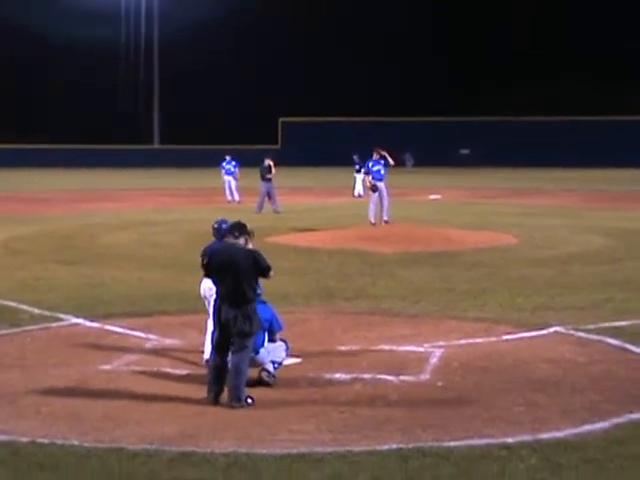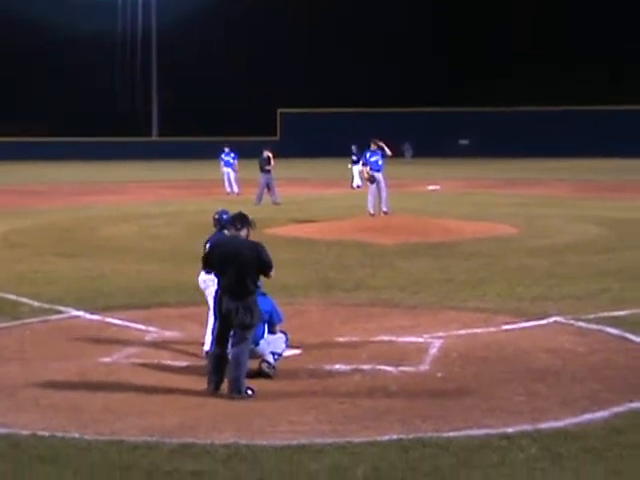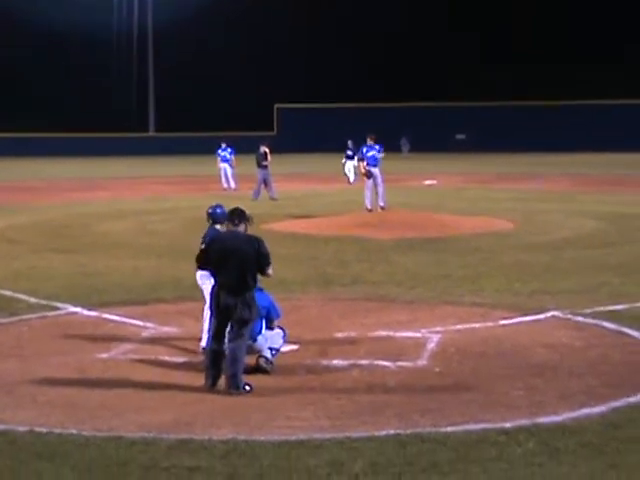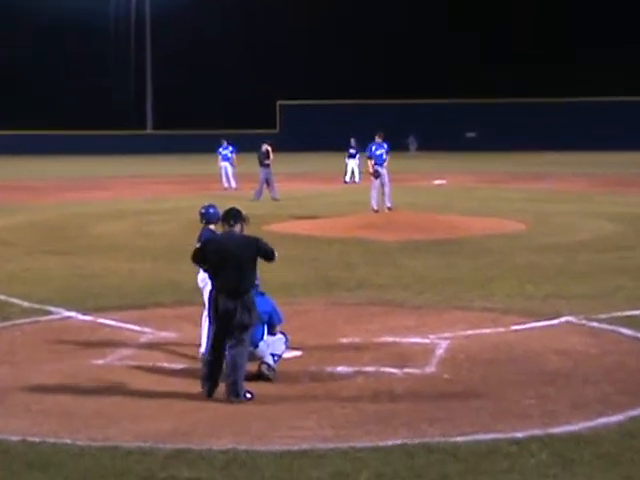
dt=0.3s
person 1, frame 1
left shoulder: (215, 253)
right shoulder: (251, 255)
left elbow: (209, 274)
right elbow: (269, 273)
left hip: (222, 308)
right hip: (243, 310)
left knee: (218, 351)
right knee: (240, 354)
left ankle: (213, 393)
right ankle: (237, 398)
person 1, frame 2
left shoulder: (217, 246)
right shoulder: (256, 248)
left elbow: (208, 268)
right elbow: (270, 274)
left hip: (223, 299)
right hip: (245, 302)
left knee: (218, 342)
right knee: (241, 345)
left ankle: (213, 384)
right ankle: (237, 389)
person 1, frame 3
left shoulder: (215, 242)
right shoulder: (255, 243)
left elbow: (201, 264)
right elbow: (268, 272)
left hip: (220, 295)
right hip: (242, 297)
left knee: (215, 337)
right knee: (237, 340)
left ankle: (210, 380)
right ankle: (235, 384)
person 1, frame 4
left shoulder: (212, 243)
right shoulder: (251, 243)
left elbow: (197, 258)
right elbow: (272, 255)
left hip: (218, 299)
right hip: (241, 301)
left knee: (214, 344)
right knee: (238, 346)
left ankle: (208, 387)
right ankle: (235, 392)
person 2, frame 1
left shoulder: (208, 248)
left elbow: (204, 267)
left hip: (205, 284)
right hip: (216, 286)
left knee: (213, 318)
right knee: (216, 320)
left ankle: (209, 349)
right ankle: (209, 355)
person 2, frame 2
left shoulder: (212, 238)
right shoulder: (223, 239)
left hip: (207, 276)
right hip: (213, 278)
left knee: (215, 309)
right knee: (216, 312)
left ankle: (209, 339)
right ankle: (209, 347)
person 2, frame 3
left shoulder: (212, 232)
right shoulder: (214, 234)
left hip: (209, 273)
right hip: (209, 274)
left knee: (211, 305)
right knee: (212, 307)
left ankle: (206, 335)
right ankle: (206, 343)
person 2, frame 4
left shoulder: (207, 233)
right shoulder: (209, 235)
left hip: (209, 275)
right hip: (211, 276)
left knee: (210, 309)
left ankle: (206, 341)
right ankle: (206, 349)
